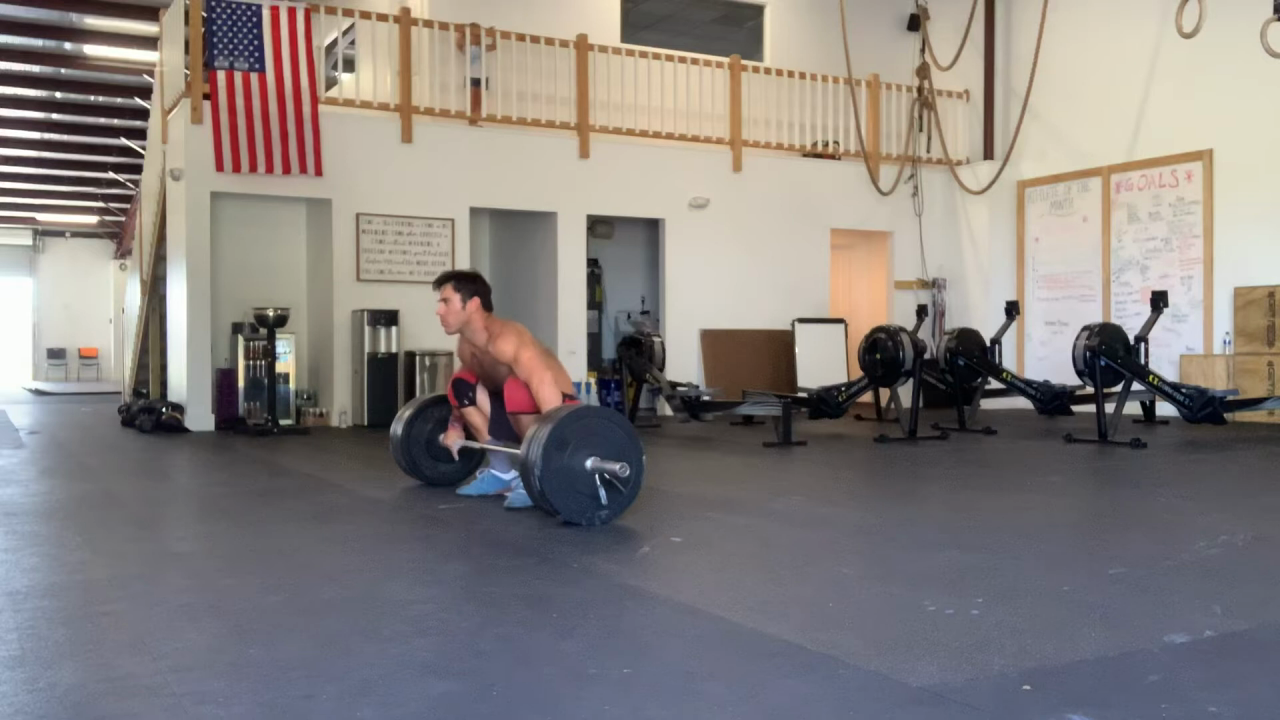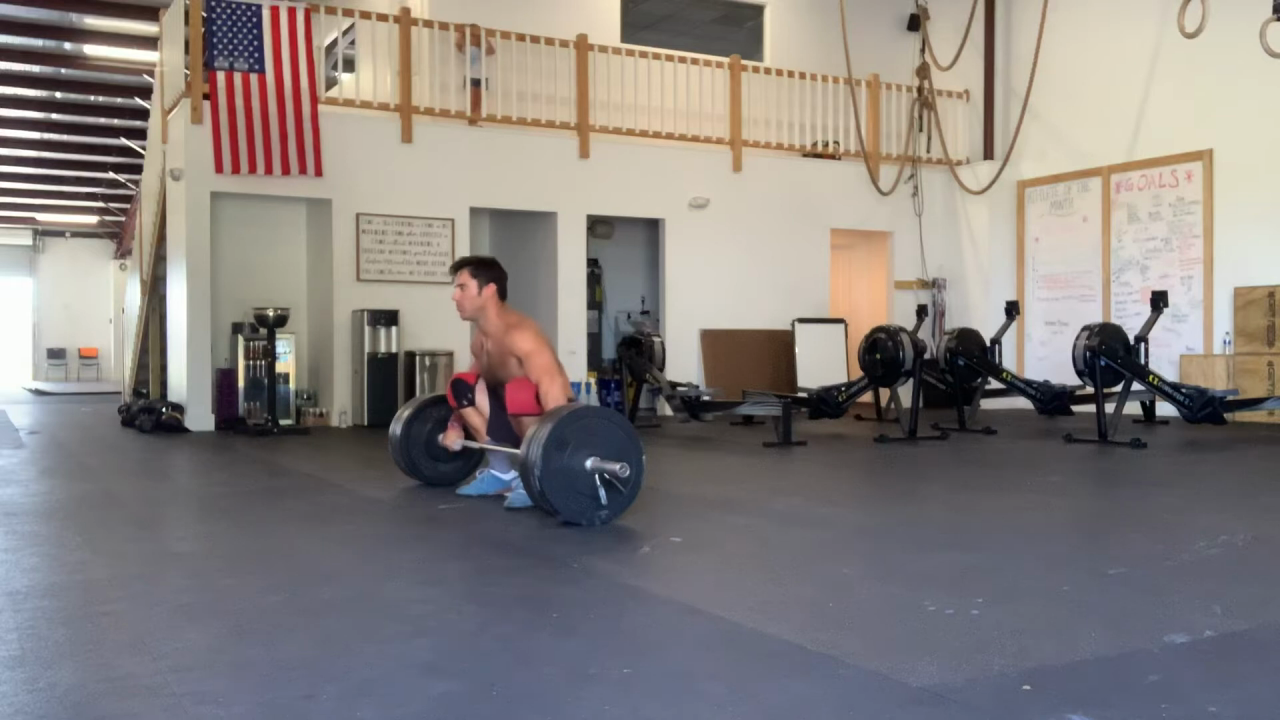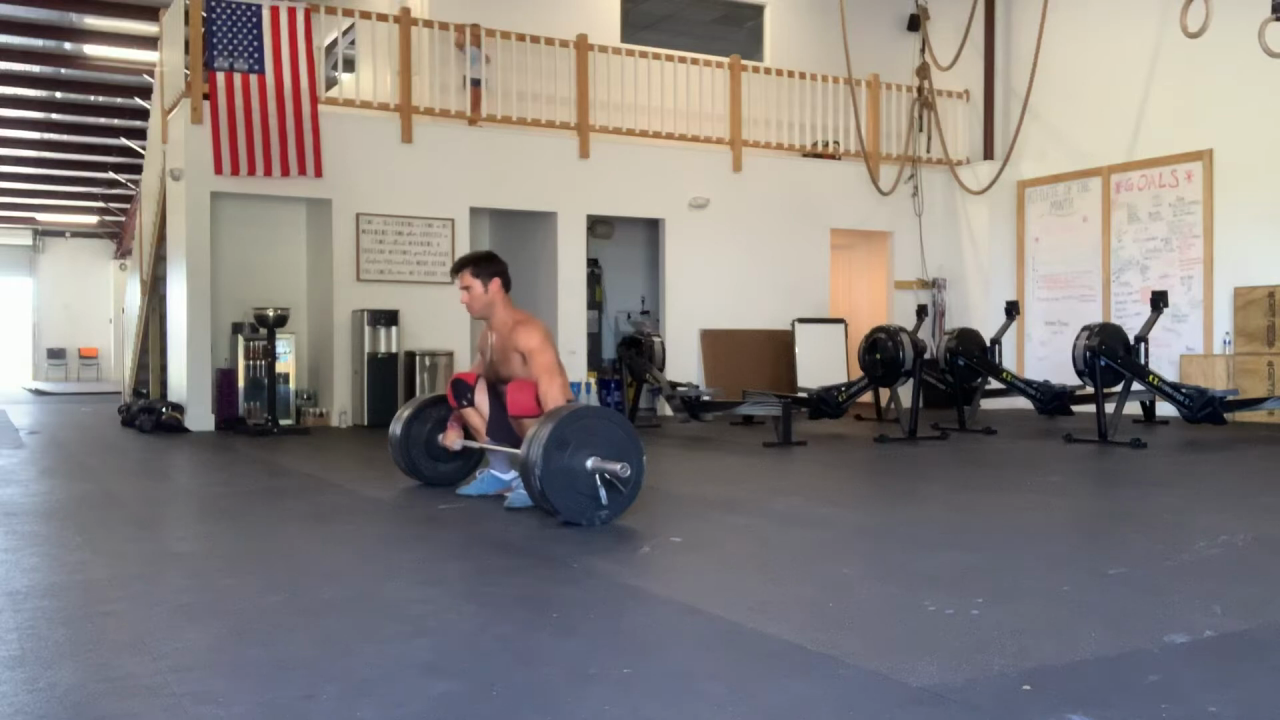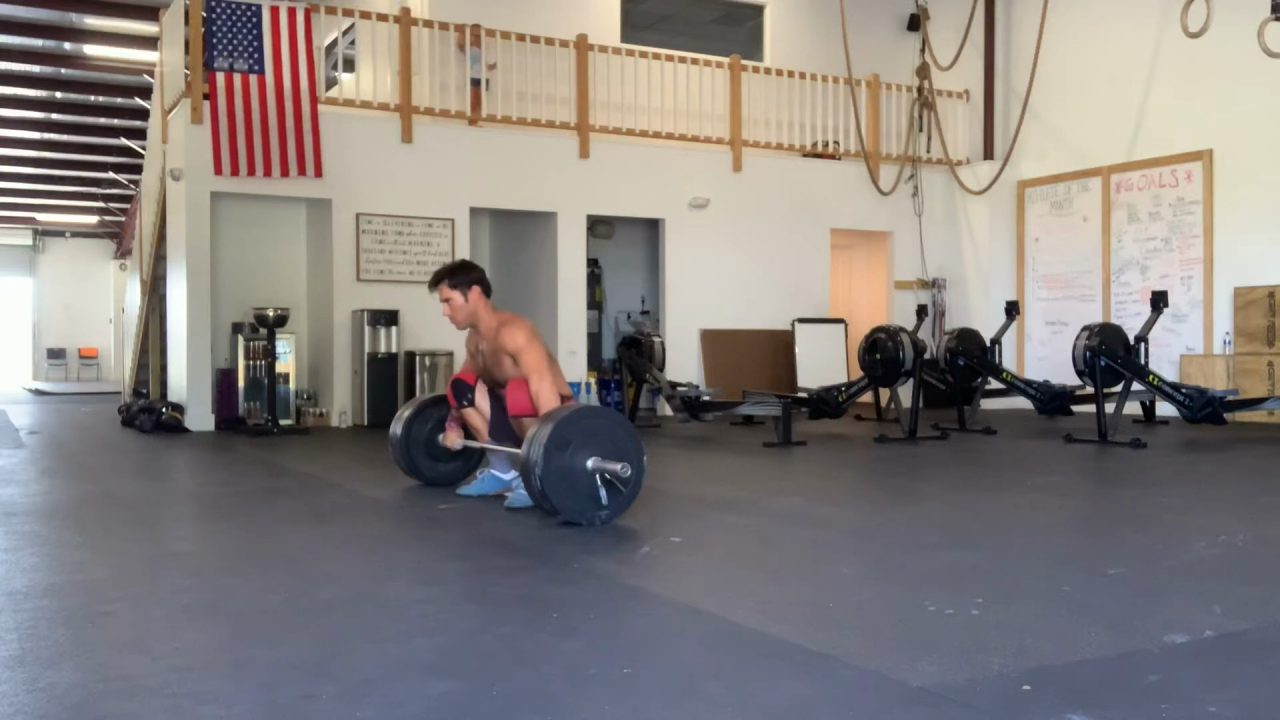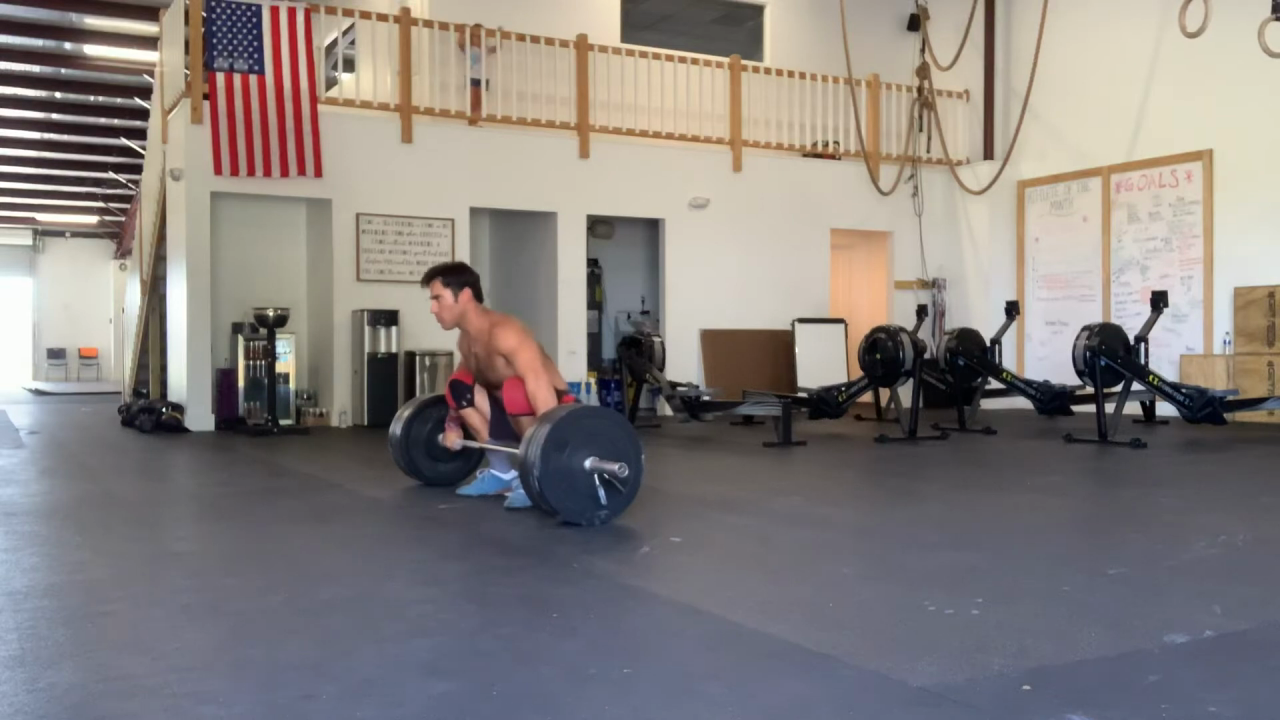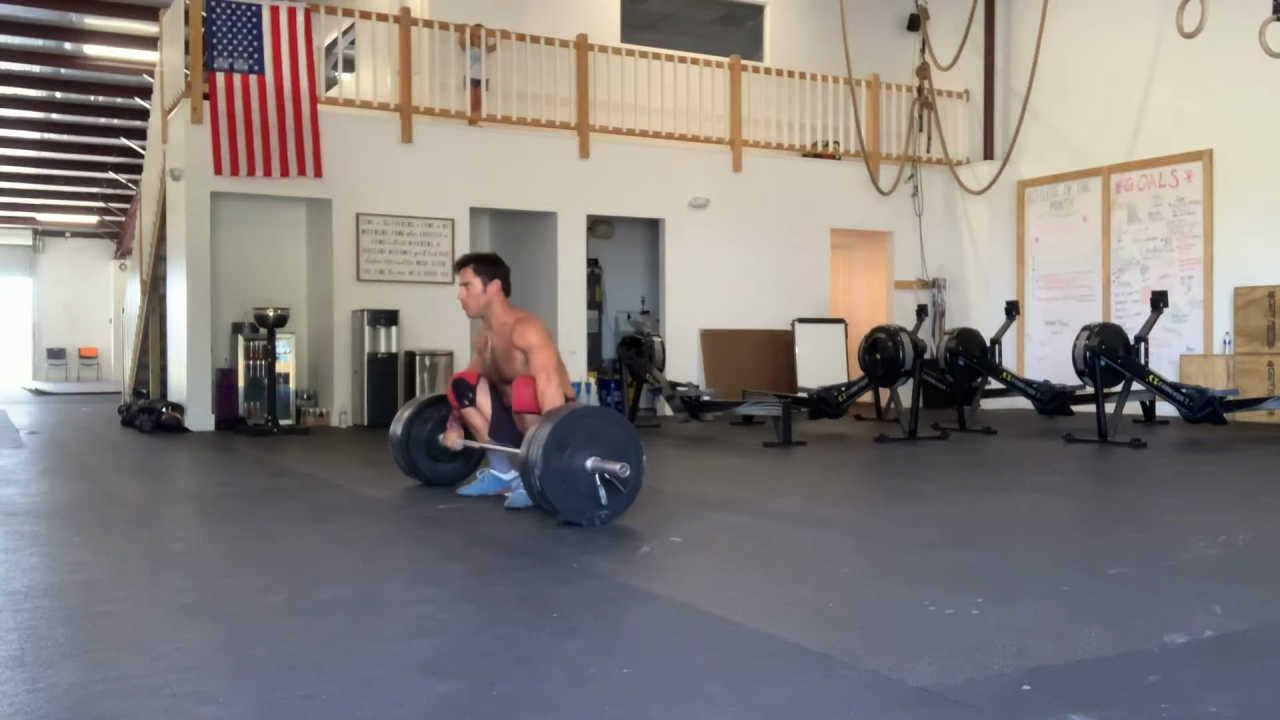
dt=0.4s
person 1, frame 1
left shoulder: (503, 338)
right shoulder: (466, 346)
left elbow: (543, 381)
right elbow: (468, 381)
right wrist: (455, 424)
right hip: (522, 416)
left knee: (517, 388)
right knee: (461, 385)
right ankle: (502, 472)
person 1, frame 2
left shoulder: (518, 332)
right shoulder: (480, 338)
left elbow: (552, 384)
right elbow: (476, 380)
right wrist: (456, 425)
right hip: (522, 420)
left knee: (518, 391)
right knee: (462, 385)
right ankle: (502, 472)
person 1, frame 3
left shoulder: (525, 330)
right shoulder: (488, 335)
left elbow: (552, 384)
right elbow: (474, 381)
right wrist: (456, 424)
right hip: (521, 421)
left knee: (518, 392)
right knee: (461, 385)
right ankle: (502, 473)
person 1, frame 4
left shoulder: (512, 330)
right shoulder: (475, 338)
left elbow: (543, 384)
right elbow: (467, 378)
right wrist: (454, 424)
right hip: (522, 419)
left knee: (518, 391)
right knee: (461, 386)
right ankle: (503, 472)
person 1, frame 5
left shoulder: (503, 331)
right shoulder: (466, 340)
left elbow: (539, 383)
right elbow: (465, 378)
right wrist: (453, 424)
left knee: (514, 390)
right knee: (459, 387)
right ankle: (503, 472)
person 1, frame 6
left shoulder: (526, 328)
right shoulder: (484, 336)
left elbow: (549, 383)
right elbow: (472, 379)
right wrist: (455, 424)
right hip: (522, 421)
left knee: (523, 388)
right knee: (462, 385)
right ankle: (503, 473)
